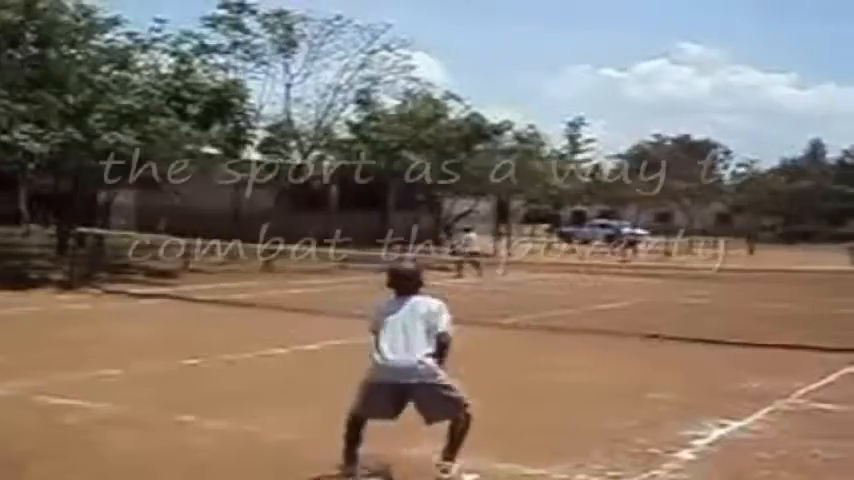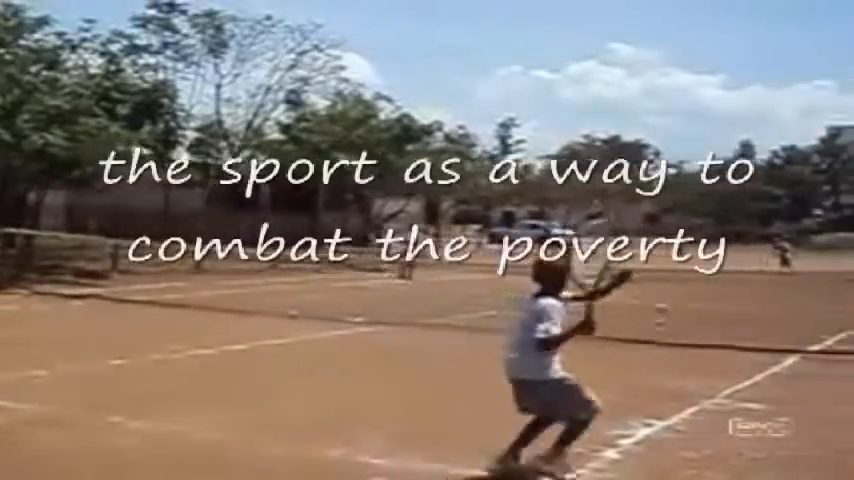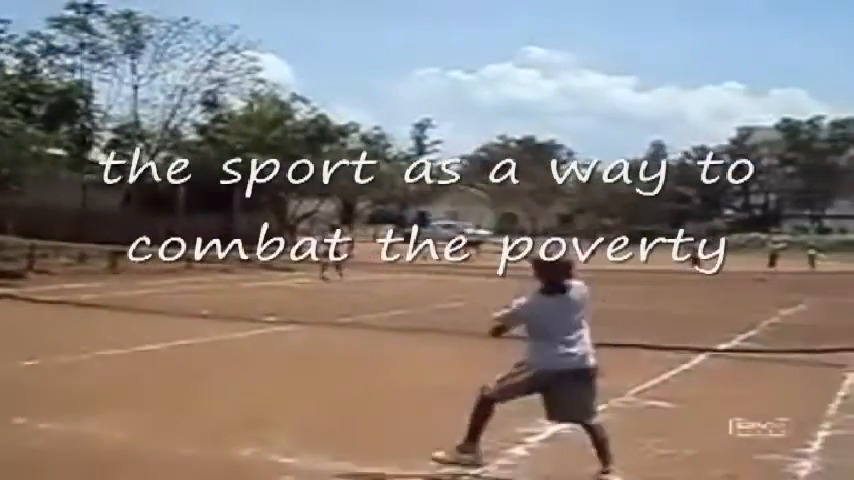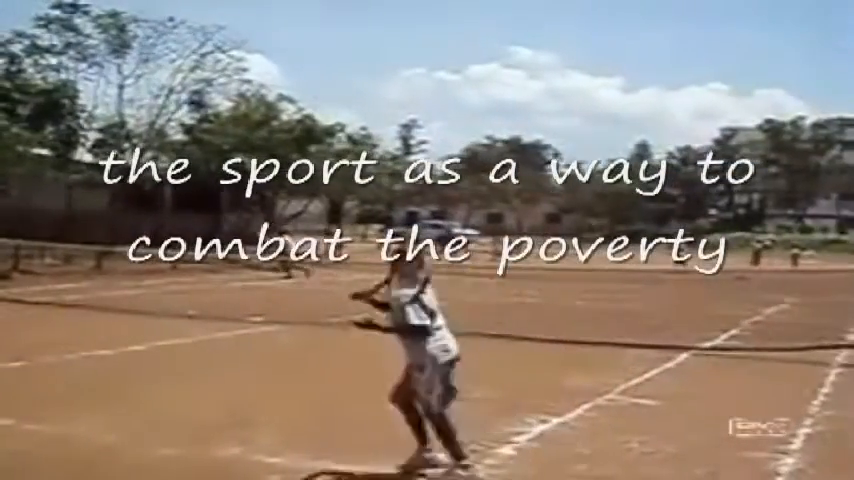
dt=0.7s
person 1, frame 1
left shoulder: (385, 307)
right shoulder: (435, 305)
left elbow: (377, 341)
right elbow: (443, 341)
right wrist: (436, 362)
left hip: (385, 370)
right hip: (422, 371)
left knee: (357, 416)
right knee: (462, 414)
person 1, frame 2
left shoulder: (541, 300)
right shoulder: (549, 306)
left elbow: (582, 298)
right elbow: (546, 343)
right wrist: (577, 328)
left hip: (520, 371)
right hip: (540, 374)
left knee: (550, 413)
right knee: (588, 412)
left ankle: (508, 458)
right ankle: (552, 458)
person 1, frame 3
left shoulder: (527, 305)
right shoulder: (580, 290)
left elbow: (497, 330)
left wrist: (511, 317)
left hip: (541, 366)
right hip: (580, 366)
left knee: (487, 396)
right knee: (589, 420)
left ankle: (468, 449)
person 1, frame 4
left shoulder: (403, 293)
right shoulder: (417, 284)
left elbow: (417, 329)
right elbow: (398, 310)
left wrist: (380, 327)
right wrist: (371, 299)
left hip: (432, 357)
right hip: (433, 354)
left knee: (434, 411)
right knee: (402, 398)
left ankle: (462, 464)
right ankle: (425, 451)
